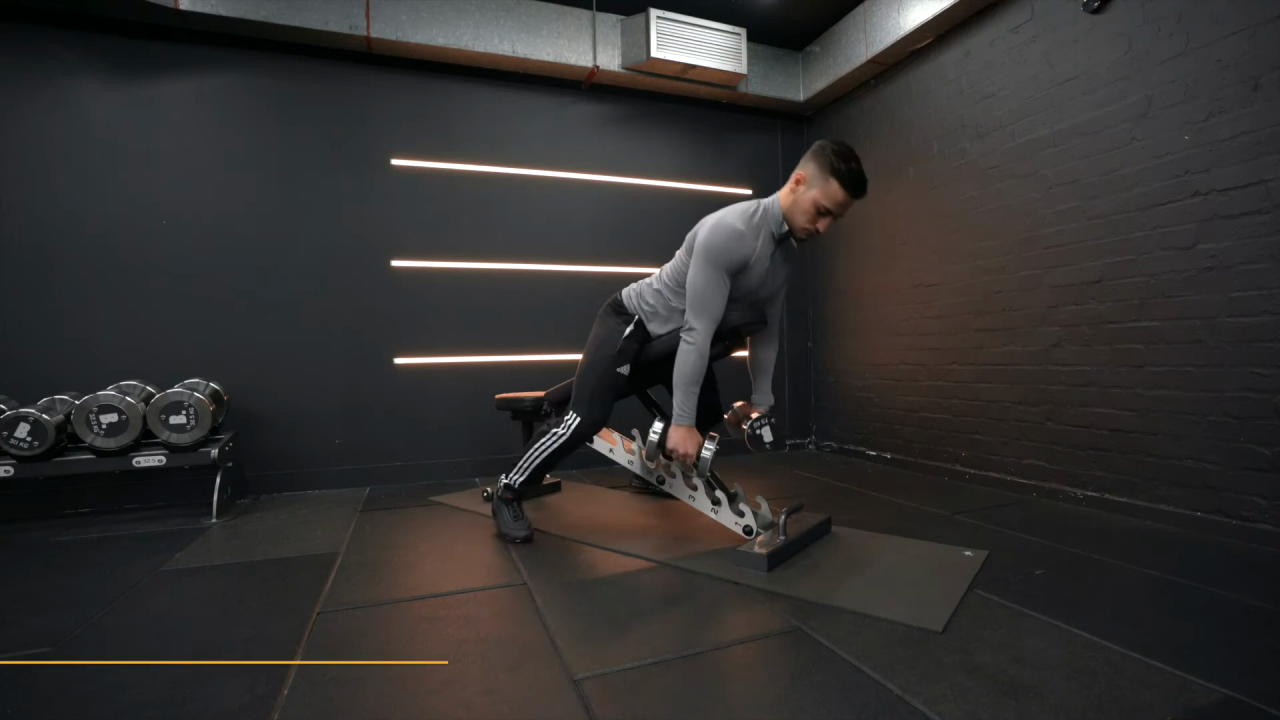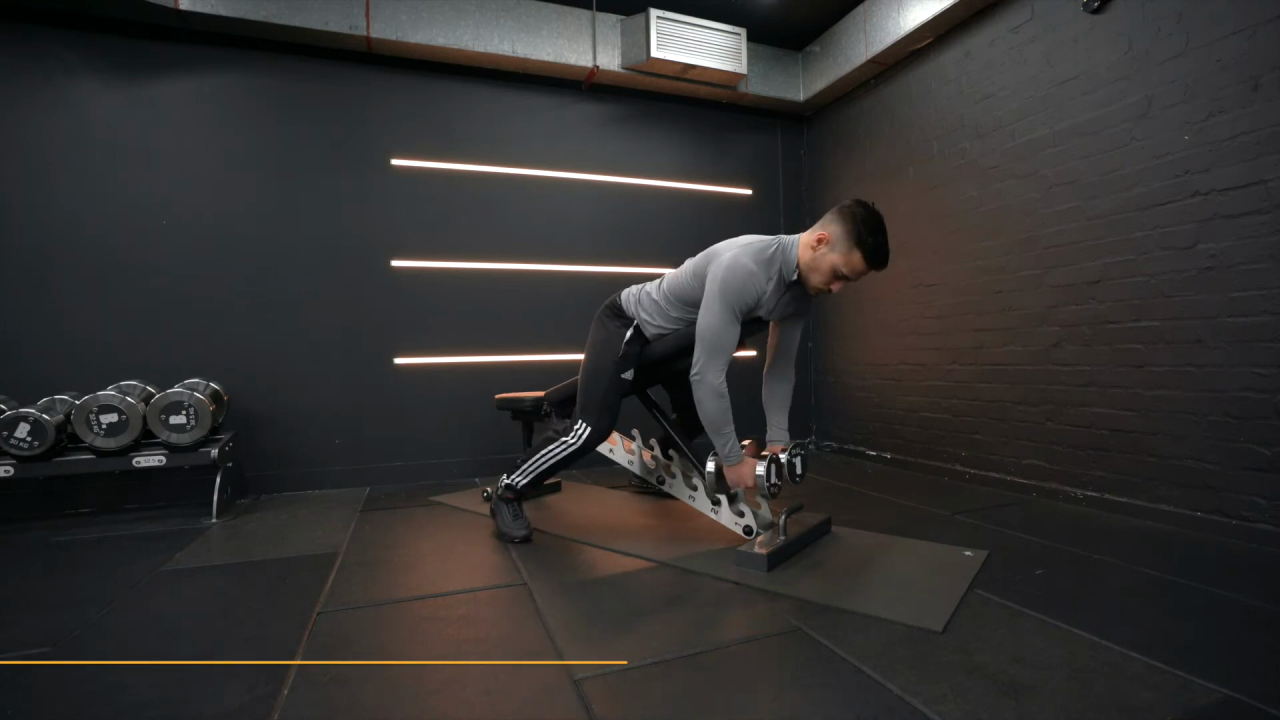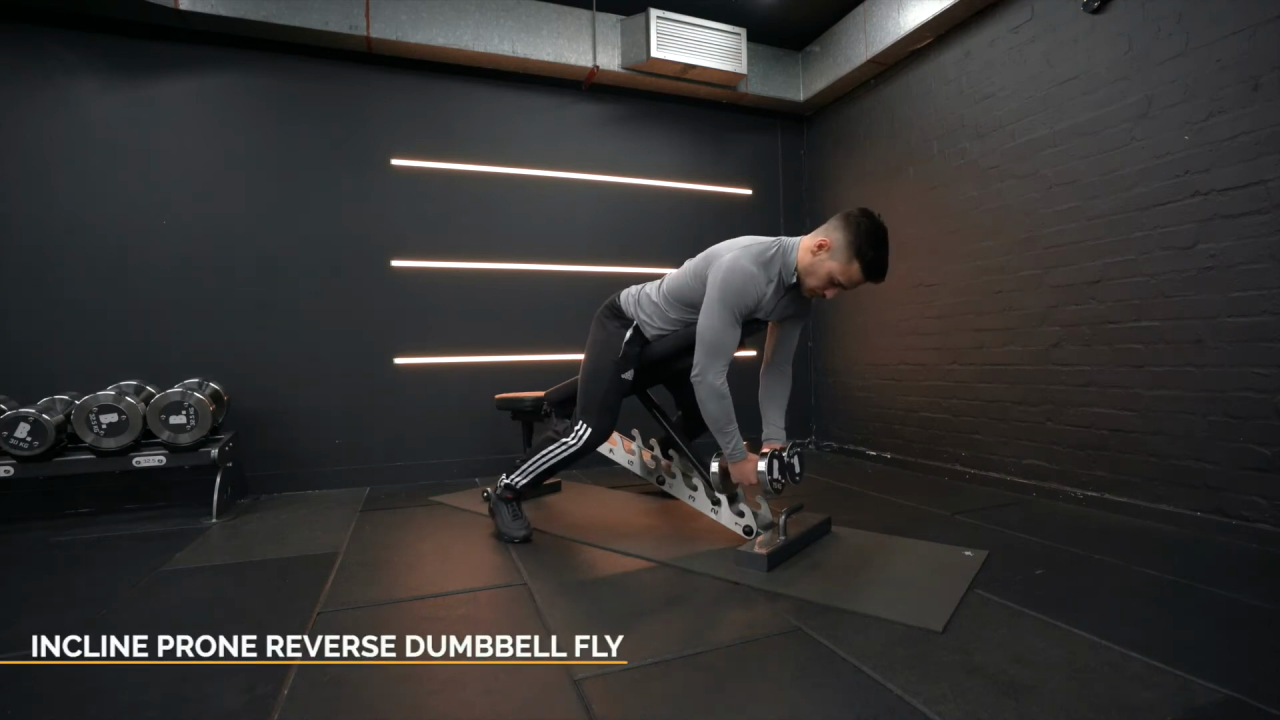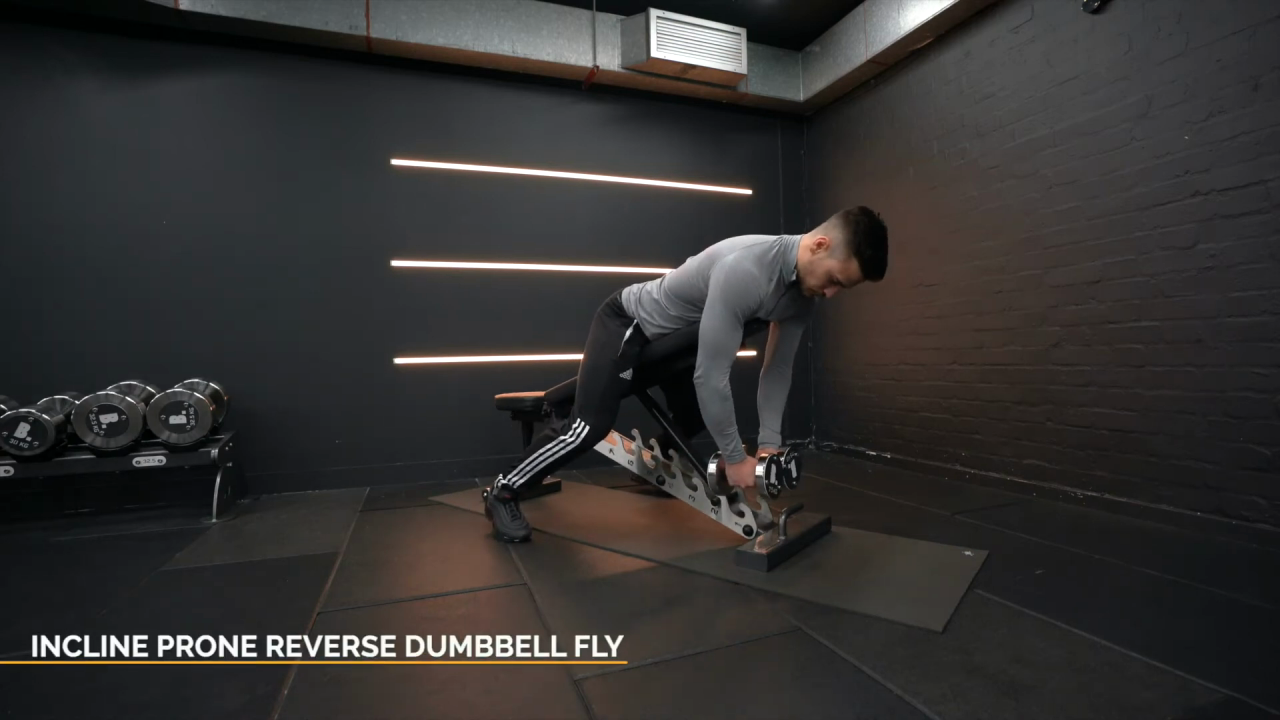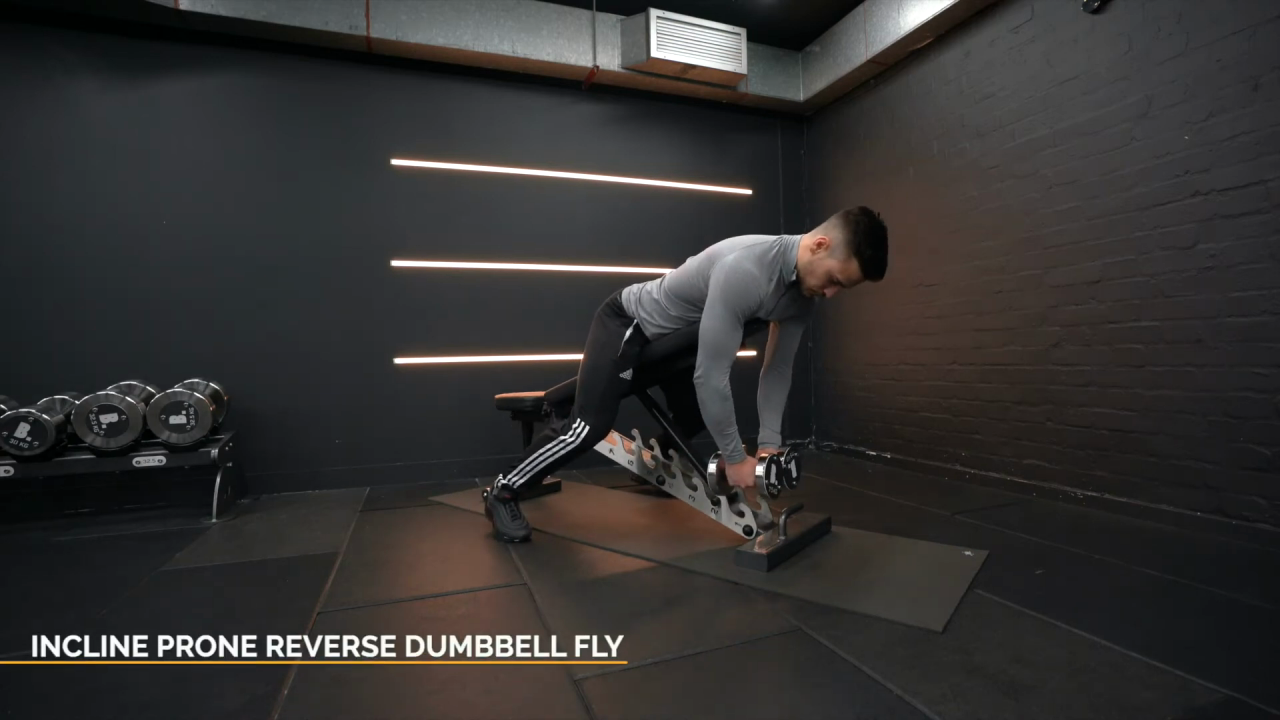
dt=1s
person 1, frame 1
left shoulder: (785, 251)
right shoulder: (729, 230)
left elbow: (765, 329)
right elbow: (697, 332)
left wrist: (761, 401)
right wrist: (681, 422)
left hip: (673, 333)
right hip: (632, 320)
left knee: (708, 416)
right knee: (587, 419)
right ankle: (509, 491)
person 1, frame 2
left shoulder: (800, 288)
right shoulder: (742, 268)
left elbow: (781, 365)
right elbow: (708, 373)
left wrist: (778, 439)
right wrist: (732, 460)
left hip: (672, 335)
right hip: (628, 324)
left knee: (699, 415)
right knee: (592, 428)
right ankle: (508, 492)
person 1, frame 3
left shoulder: (800, 290)
right shoulder: (743, 269)
left elbow: (777, 366)
right elbow: (708, 374)
left wrist: (774, 439)
right wrist: (737, 457)
left hip: (672, 334)
right hip: (628, 324)
left knee: (704, 412)
right knee: (592, 429)
right ankle: (507, 492)
person 1, frame 4
left shoulder: (802, 290)
right shoulder: (744, 269)
left elbow: (778, 367)
right elbow: (711, 375)
left wrist: (769, 443)
right wrist: (735, 459)
left hip: (673, 334)
right hip: (629, 323)
left knee: (696, 417)
right knee: (590, 426)
right ankle: (504, 492)
person 1, frame 5
left shoulder: (803, 289)
right shoulder: (744, 270)
left elbow: (778, 367)
right elbow: (711, 375)
left wrist: (769, 443)
right wrist: (735, 458)
left hip: (672, 334)
right hip: (629, 323)
left knee: (697, 417)
right knee: (590, 426)
right ankle: (503, 492)
